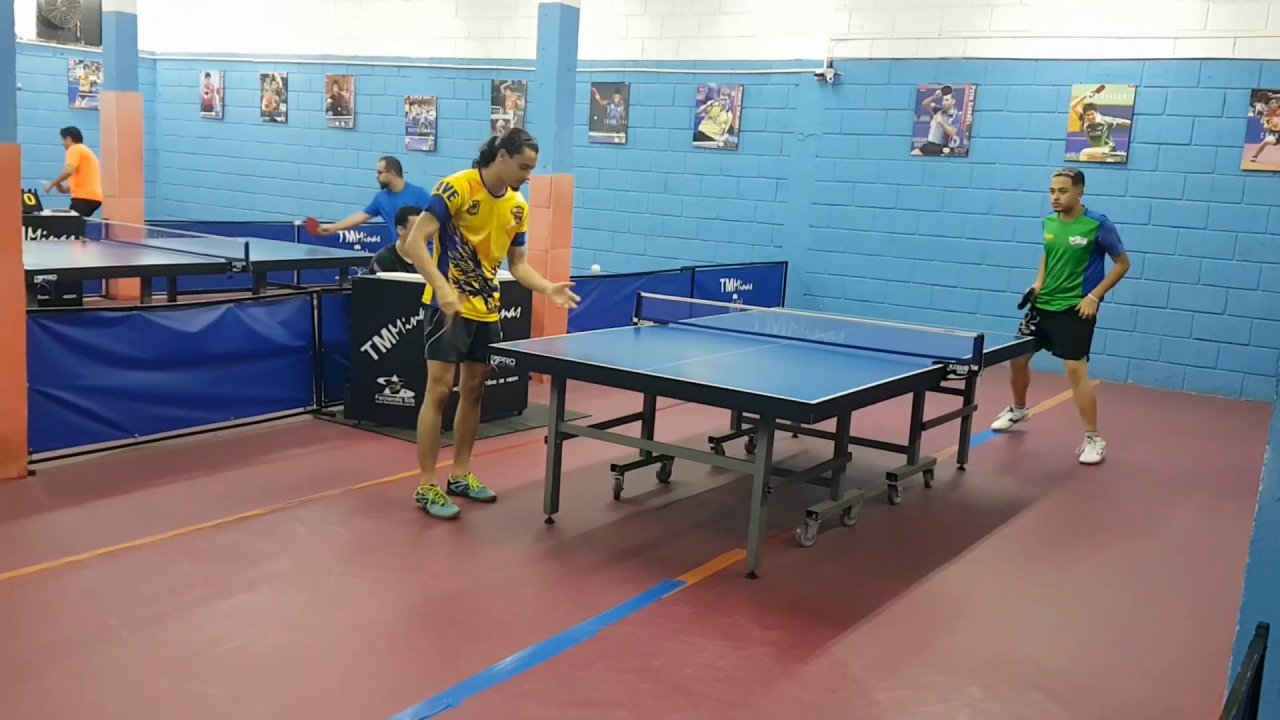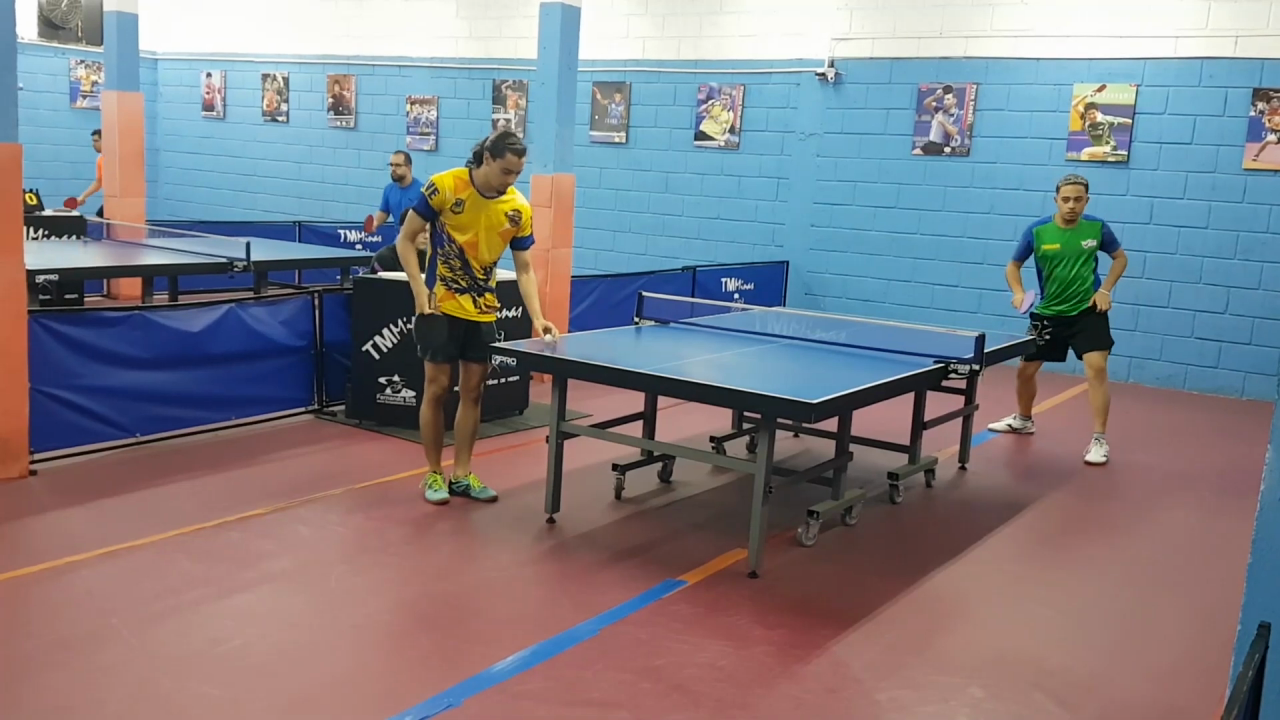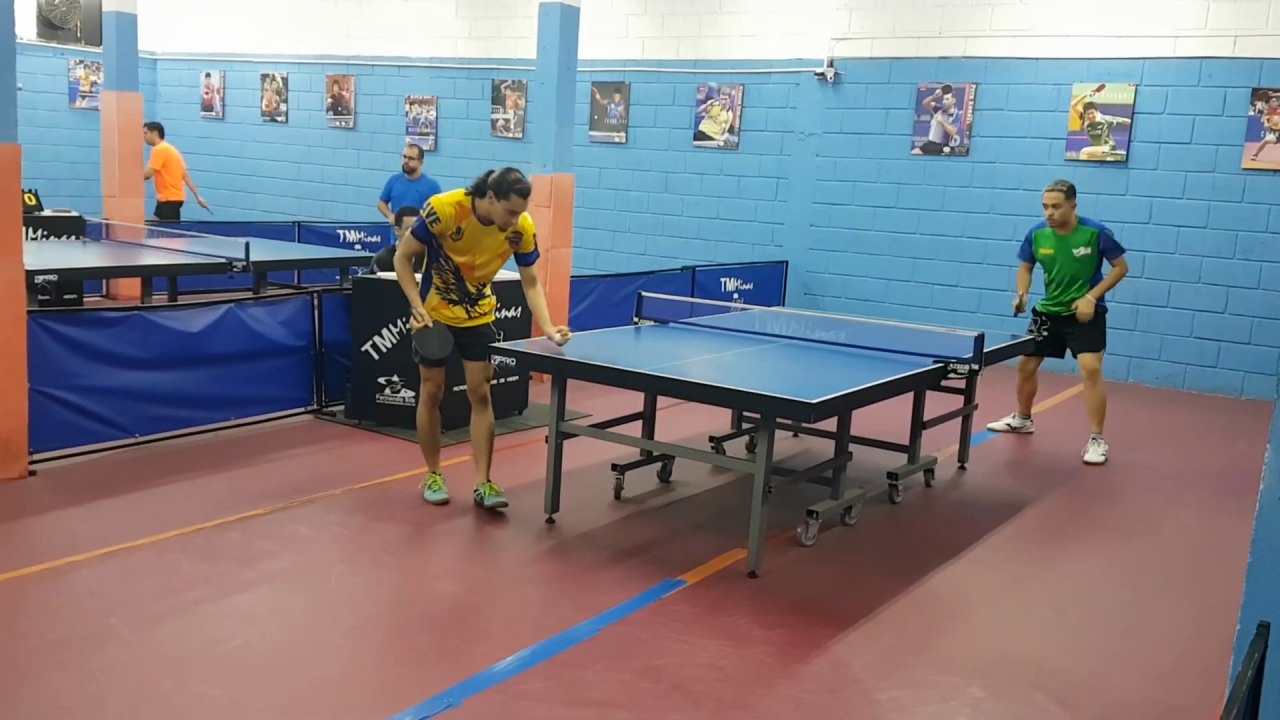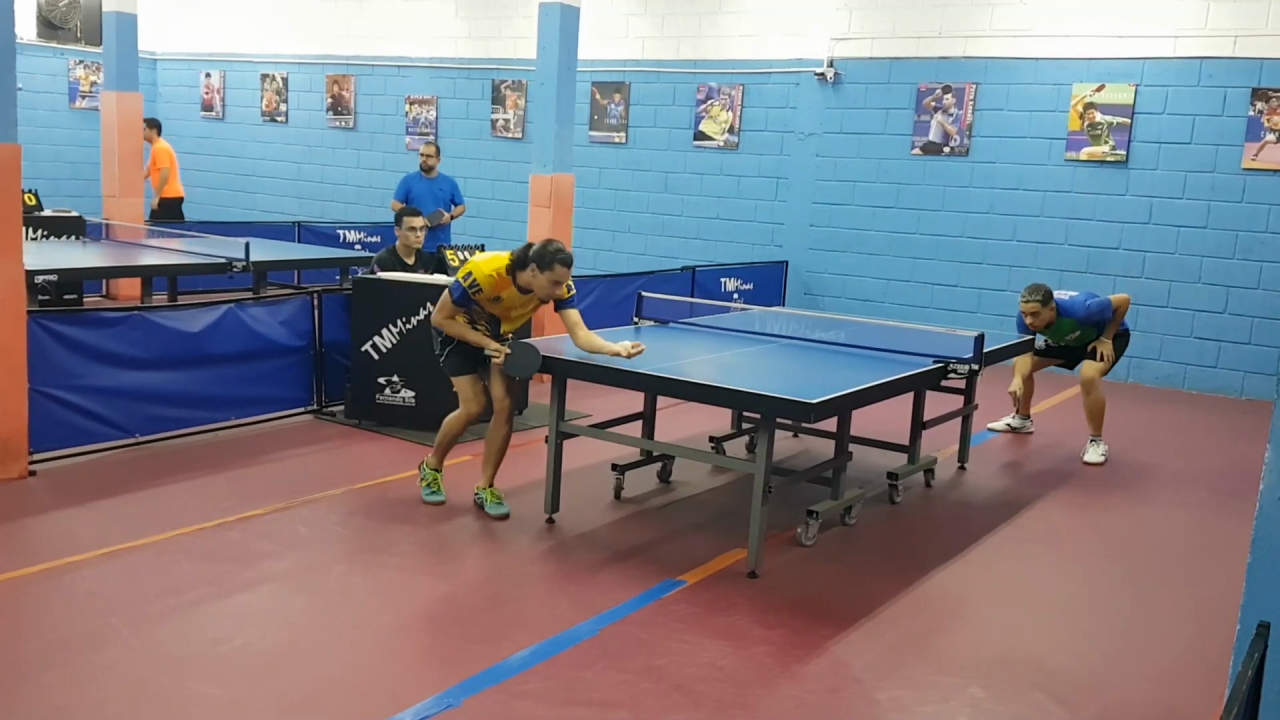
dt=0.7s
person 1, frame 1
left shoulder: (518, 207)
right shoulder: (458, 188)
left elbow: (518, 264)
right elbow: (415, 242)
left wrist: (552, 288)
right wrist: (443, 287)
left hip: (486, 311)
right hip: (446, 306)
left knee: (474, 391)
right knee: (440, 390)
left ankle: (460, 475)
right ankle: (428, 486)
person 1, frame 2
left shoulder: (519, 208)
right shoulder: (443, 187)
left elbow: (524, 269)
right elbow: (405, 239)
left wrist: (537, 318)
right wrist: (419, 289)
left hip: (483, 312)
right hip: (440, 307)
left knee: (472, 392)
right knee: (436, 390)
left ankle: (462, 474)
right ankle: (433, 473)
person 1, frame 3
left shoulder: (522, 228)
right shoulder: (443, 208)
left elbow: (531, 284)
right elbow: (402, 258)
left wrist: (548, 326)
right wrist: (418, 307)
left hip: (480, 317)
right hip: (435, 315)
left knee: (481, 394)
right knee: (432, 394)
left ankle: (483, 483)
right ankle: (433, 475)
person 1, frame 4
left shoulder: (558, 283)
right shoulder: (483, 272)
left elbow: (579, 333)
right elbow: (440, 317)
left wrist: (614, 348)
right wrist: (486, 344)
left hip: (497, 336)
right hip: (458, 333)
left knee: (504, 406)
right knee: (473, 406)
left ankle: (485, 488)
right ankle: (431, 467)
person 2, frame 1
left shoulder: (1098, 225)
right shoulder: (1048, 222)
left elbow: (1122, 262)
left wrist: (1094, 296)
right wrist: (1039, 282)
left hip: (1076, 309)
right hip: (1044, 305)
left knee: (1076, 369)
right knee: (1017, 358)
left ankle: (1092, 439)
right ankle: (1017, 410)
person 2, frame 2
left shoulder: (1098, 227)
right shoulder: (1036, 231)
left elbow: (1120, 257)
right elbow: (1013, 266)
left wrist: (1105, 290)
right wrist: (1018, 292)
left hip: (1088, 311)
right hip: (1048, 314)
left knee: (1096, 368)
right knee: (1025, 370)
left ankle: (1098, 439)
right ankle: (1023, 419)
person 2, frame 3
left shoulder: (1096, 232)
right shoulder: (1036, 234)
left elbow: (1121, 266)
right elbow: (1025, 267)
left wrist: (1092, 296)
right wrist: (1020, 294)
left hip: (1086, 313)
right hip: (1048, 312)
left knee: (1091, 369)
right knee: (1026, 366)
left ankle: (1097, 440)
right ankle: (1022, 419)
person 2, frame 4
left shoulder: (1079, 310)
right shoulder: (1026, 318)
left elbow: (1124, 300)
right elbow: (1026, 355)
left wrist: (1106, 339)
right wrist: (1017, 380)
left hip: (1110, 335)
right hip: (1069, 338)
left knee: (1089, 376)
right knee: (1020, 367)
left ankle: (1096, 441)
right ankle: (1022, 420)
